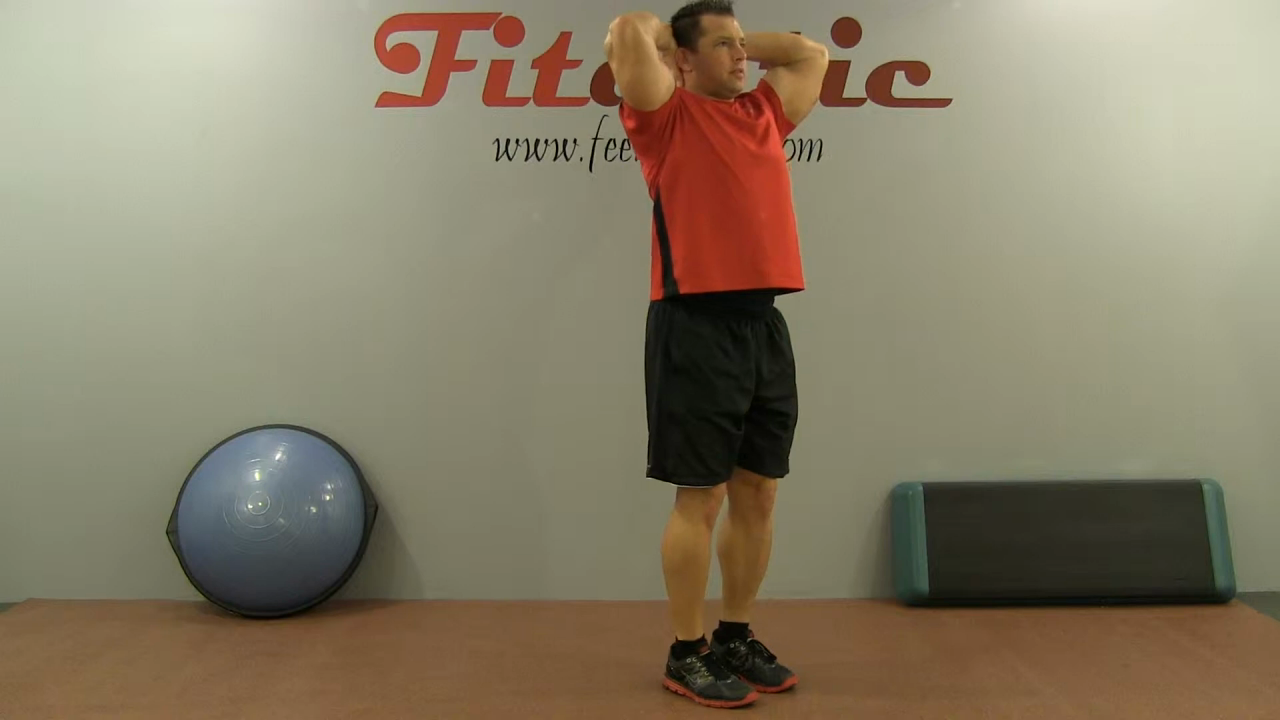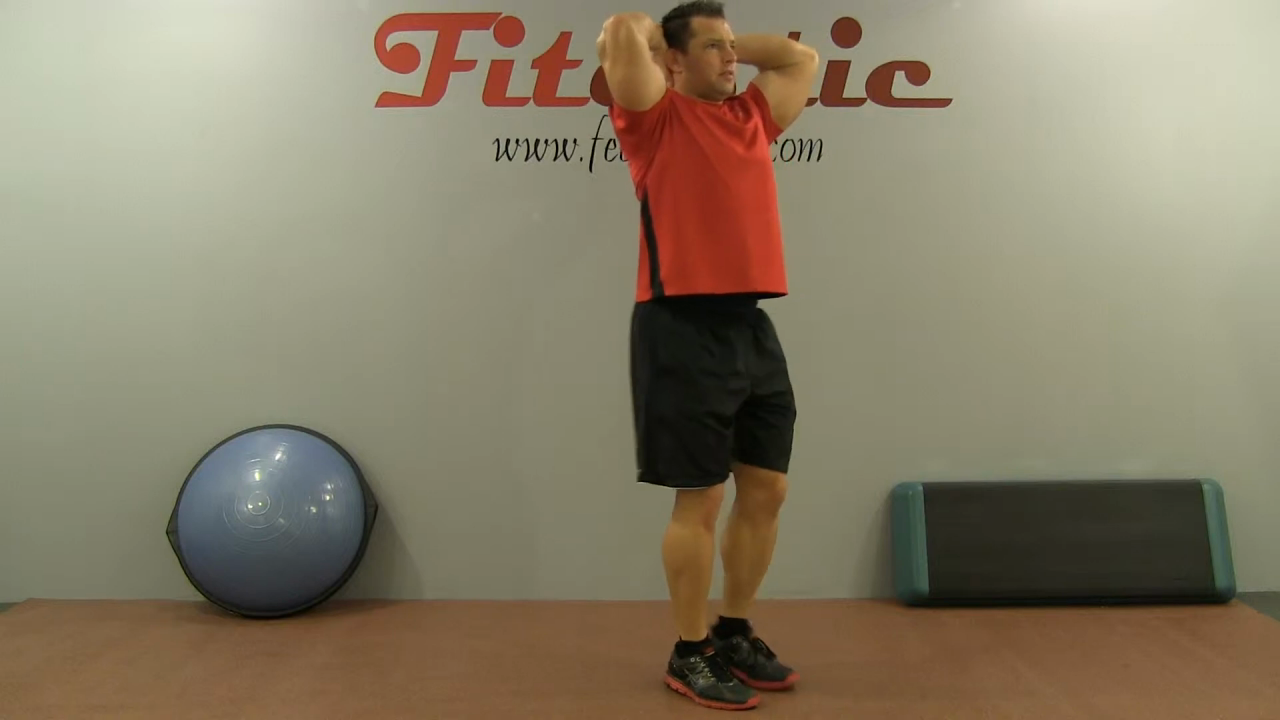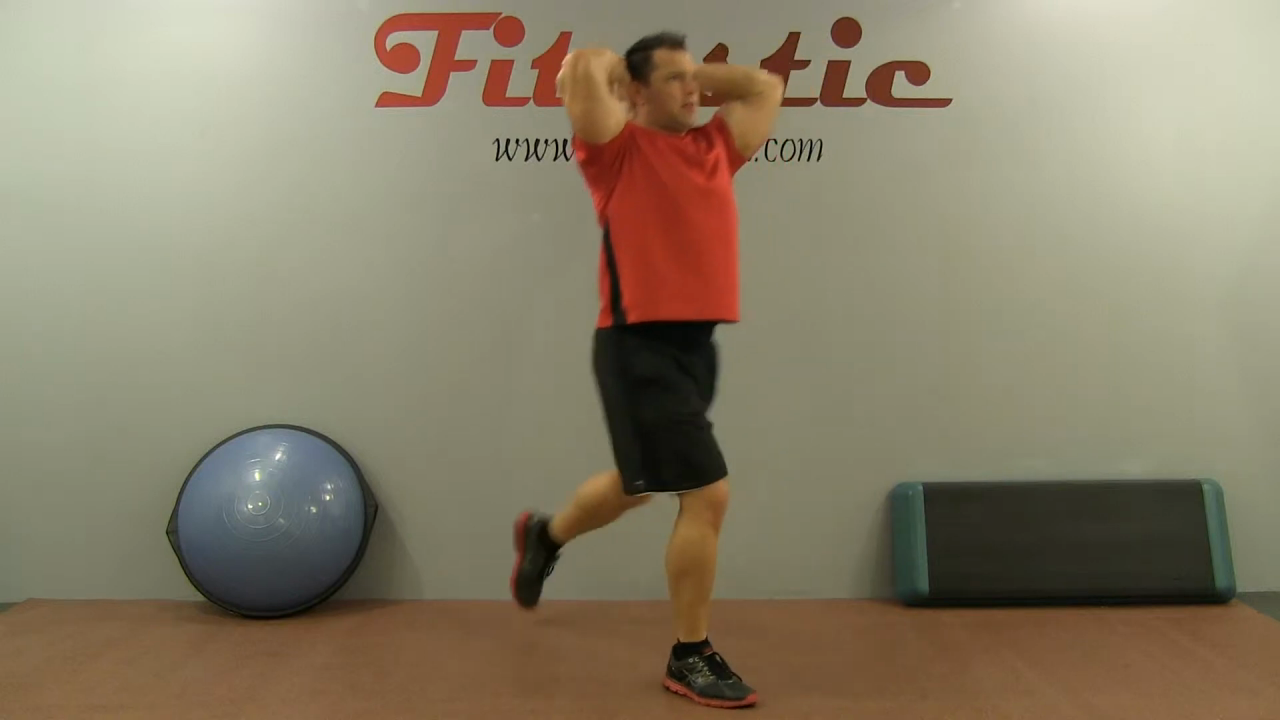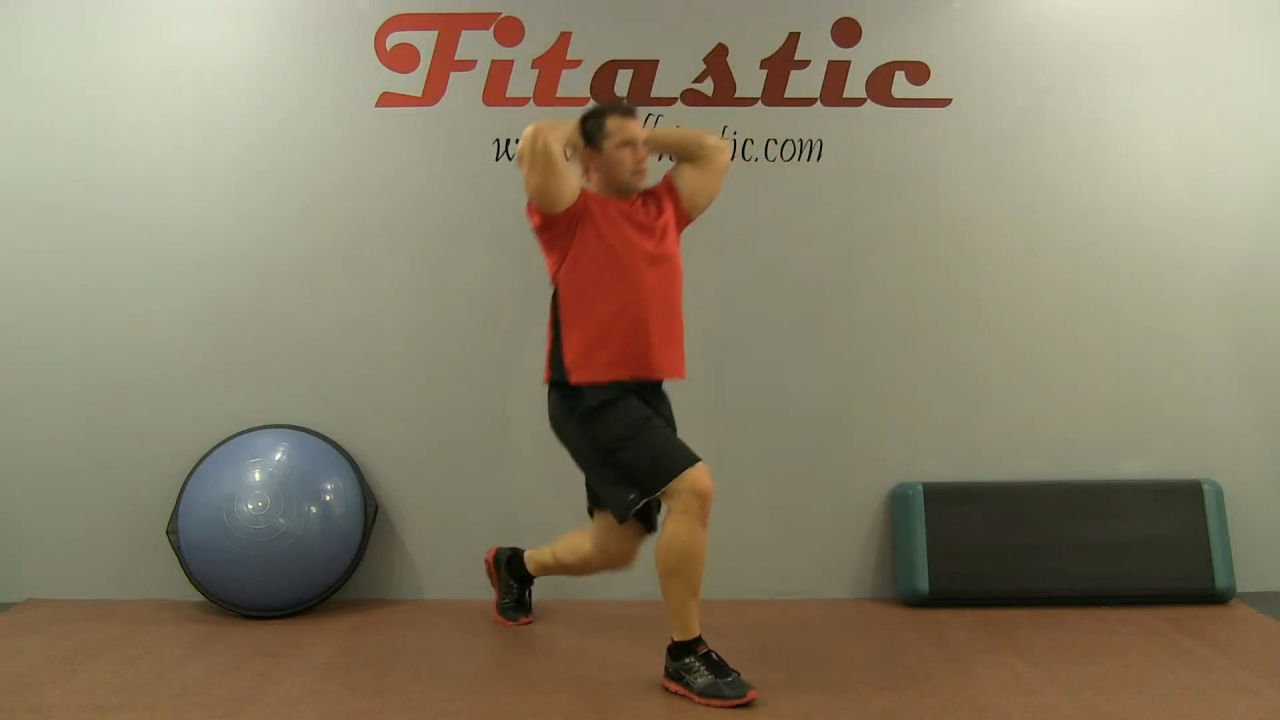
dt=0.4s
person 1, frame 1
left shoulder: (764, 113)
right shoulder: (667, 118)
left hip: (764, 325)
right hip: (696, 328)
left knee: (756, 496)
right knee: (700, 498)
left ankle: (735, 639)
right ankle: (686, 655)
person 1, frame 2
left shoulder: (752, 116)
right shoulder: (657, 118)
left elbow: (802, 58)
left hip: (750, 325)
right hip: (682, 328)
left knee: (766, 493)
right knee: (701, 498)
left ankle: (734, 636)
right ankle: (690, 655)
person 1, frame 3
left shoulder: (714, 147)
right shoulder: (618, 150)
left elbow: (766, 87)
right elbow: (578, 71)
left wrist: (696, 71)
right wrist: (616, 65)
left hip: (696, 343)
right hip: (641, 346)
left knee: (634, 483)
right knee: (707, 496)
left ankle: (545, 535)
right ankle: (689, 655)
person 1, frame 4
left shoulder: (664, 208)
right shoulder: (572, 214)
left elbow: (714, 151)
right elbow: (537, 144)
left wrist: (645, 133)
right wrist: (578, 130)
left hip: (644, 392)
right hip: (590, 394)
left knee: (614, 549)
right knee: (693, 488)
left ankle: (515, 565)
right ankle: (685, 655)
